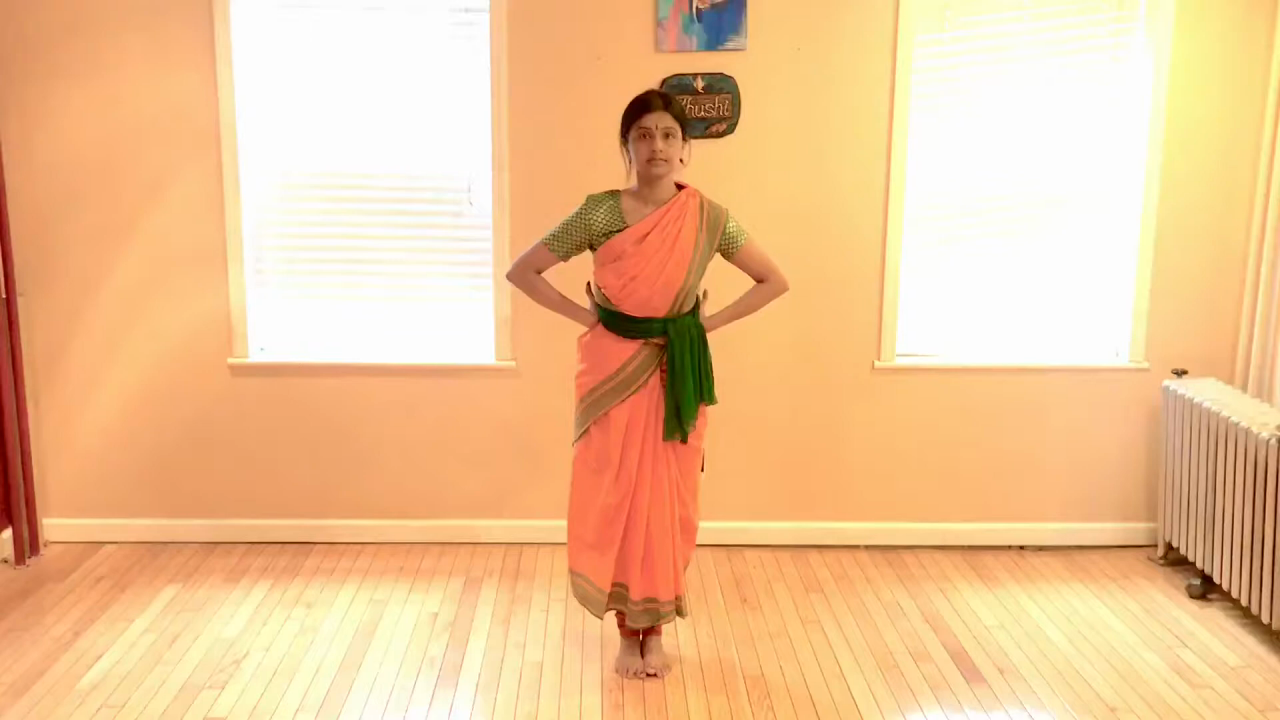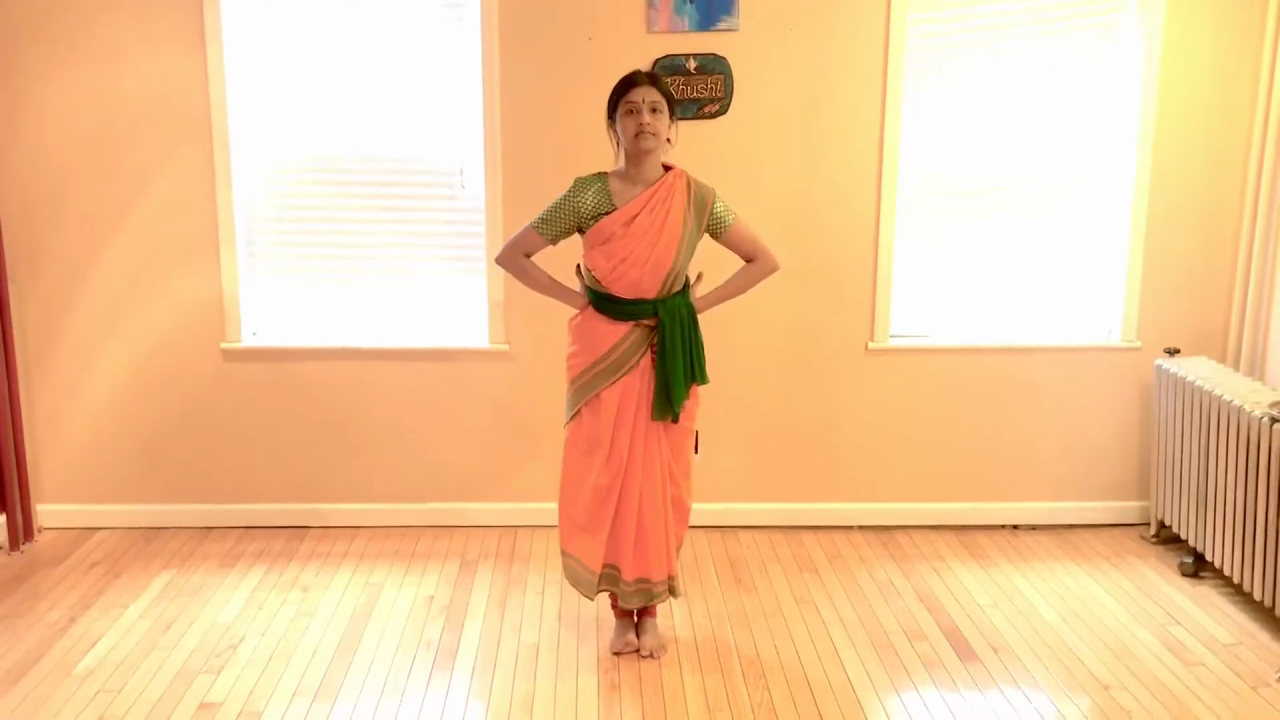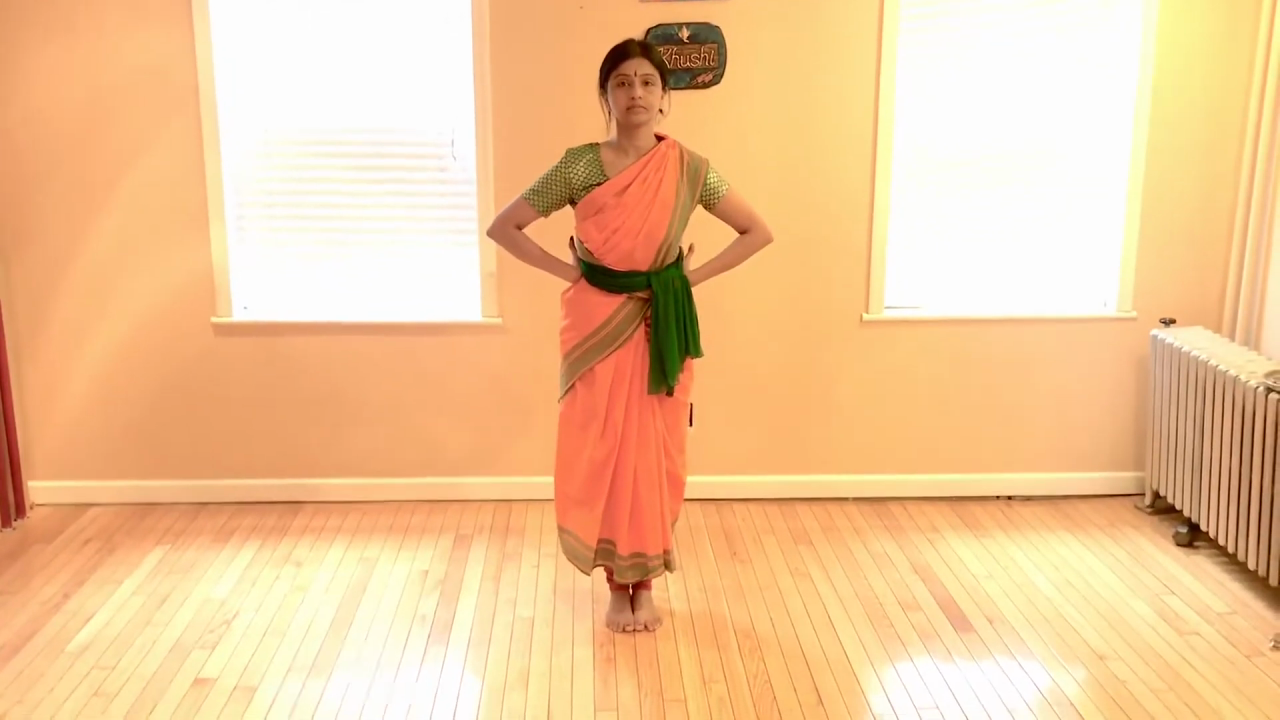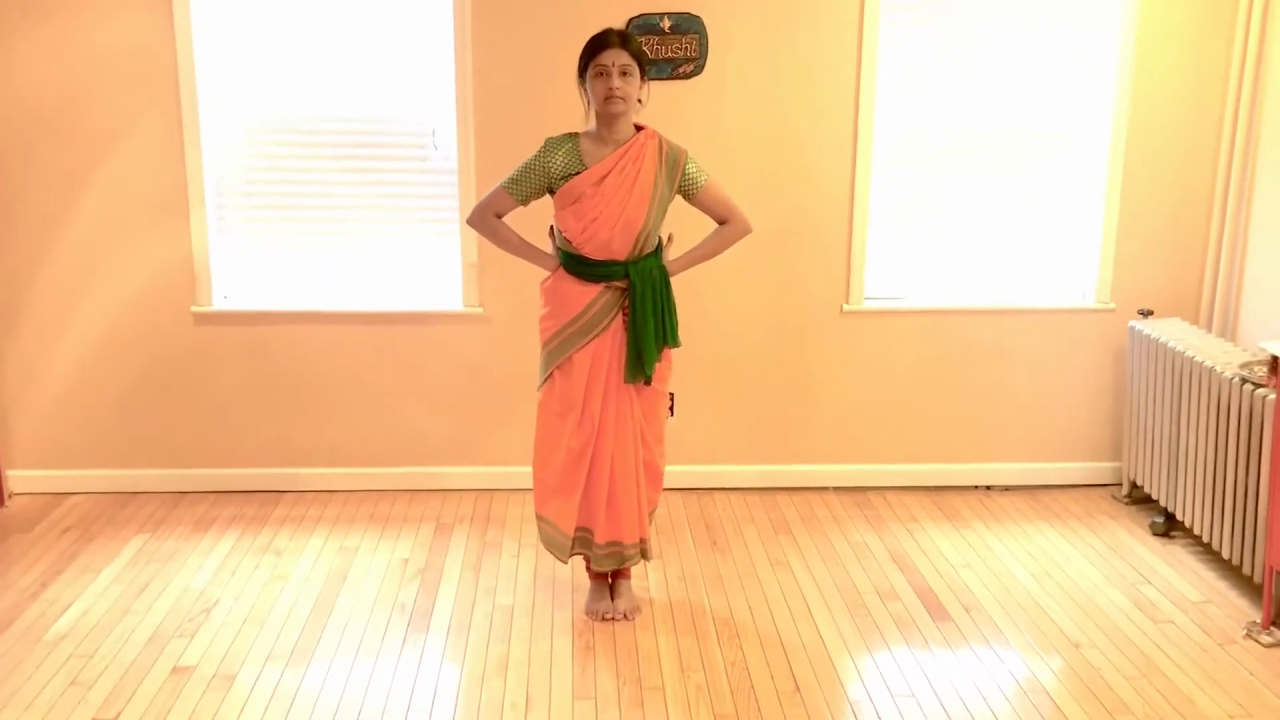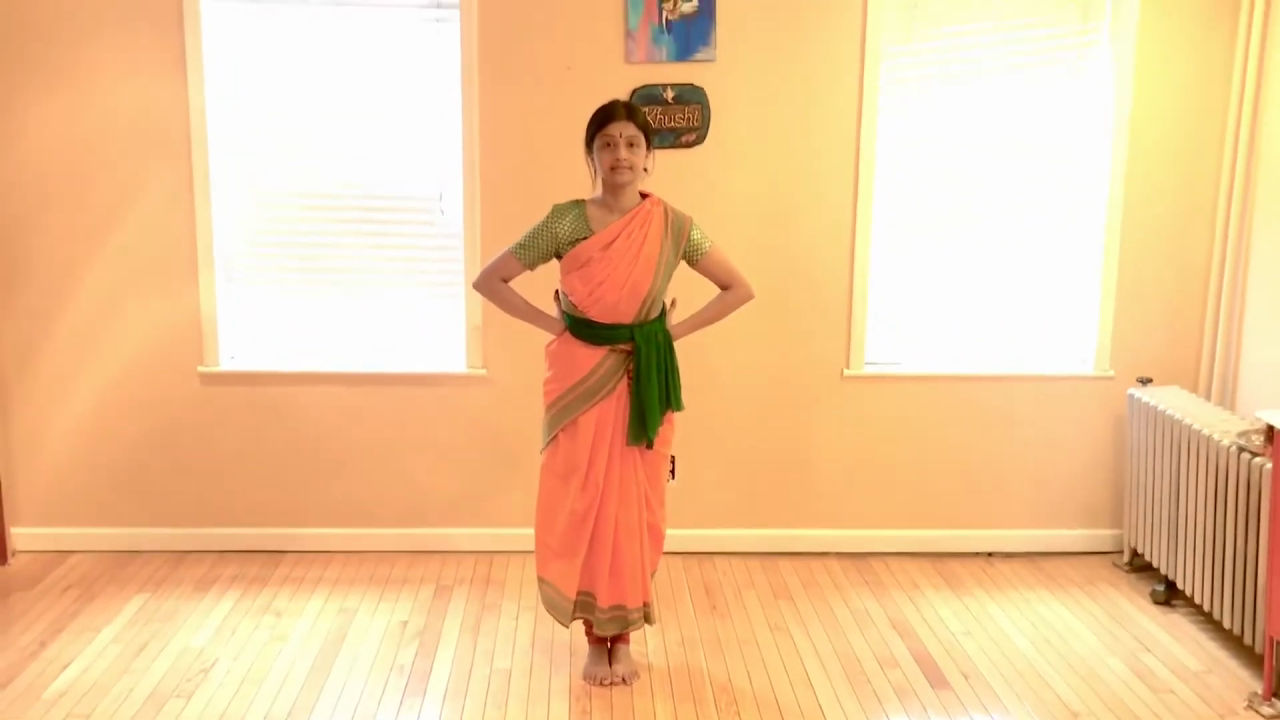
dt=1s
person 1, frame 1
left shoulder: (707, 218)
right shoulder: (598, 213)
left elbow: (773, 281)
right elbow: (521, 271)
left wrist: (710, 322)
right wrist: (584, 314)
left hip: (676, 375)
right hip: (612, 371)
left knee: (667, 498)
right knee: (615, 497)
left ankle: (655, 629)
right ankle: (626, 630)
person 1, frame 2
left shoulder: (696, 198)
right shoulder: (587, 195)
left elbow: (763, 260)
right elbow: (511, 254)
left wrist: (700, 302)
right wrist: (575, 298)
left hip: (667, 353)
right hip: (603, 351)
left knee: (659, 479)
right knee: (607, 478)
left ankle: (650, 609)
right ankle: (621, 611)
person 1, frame 3
left shoulder: (689, 169)
right shoulder: (579, 166)
left elbow: (757, 232)
right elbow: (503, 227)
left wrist: (694, 275)
right wrist: (568, 271)
left hip: (661, 326)
right hip: (597, 325)
left knee: (654, 453)
right knee: (602, 453)
left ankle: (646, 582)
right ankle: (617, 585)
person 1, frame 4
left shoulder: (668, 159)
right shoulder: (558, 155)
left elbow: (736, 223)
right elbow: (482, 215)
left wrist: (674, 265)
right wrist: (546, 260)
left hip: (639, 316)
right hip: (576, 313)
left knee: (632, 441)
right knee: (580, 440)
left ankle: (625, 570)
right ankle: (596, 573)
person 1, frame 5
left shoulder: (673, 225)
right shoulder: (564, 221)
left elbow: (738, 288)
right elbow: (489, 279)
left wrist: (676, 329)
right wrist: (551, 322)
left hip: (643, 380)
right hip: (580, 378)
left knee: (634, 505)
right knee: (583, 504)
left ankle: (623, 636)
right ankle: (595, 638)
